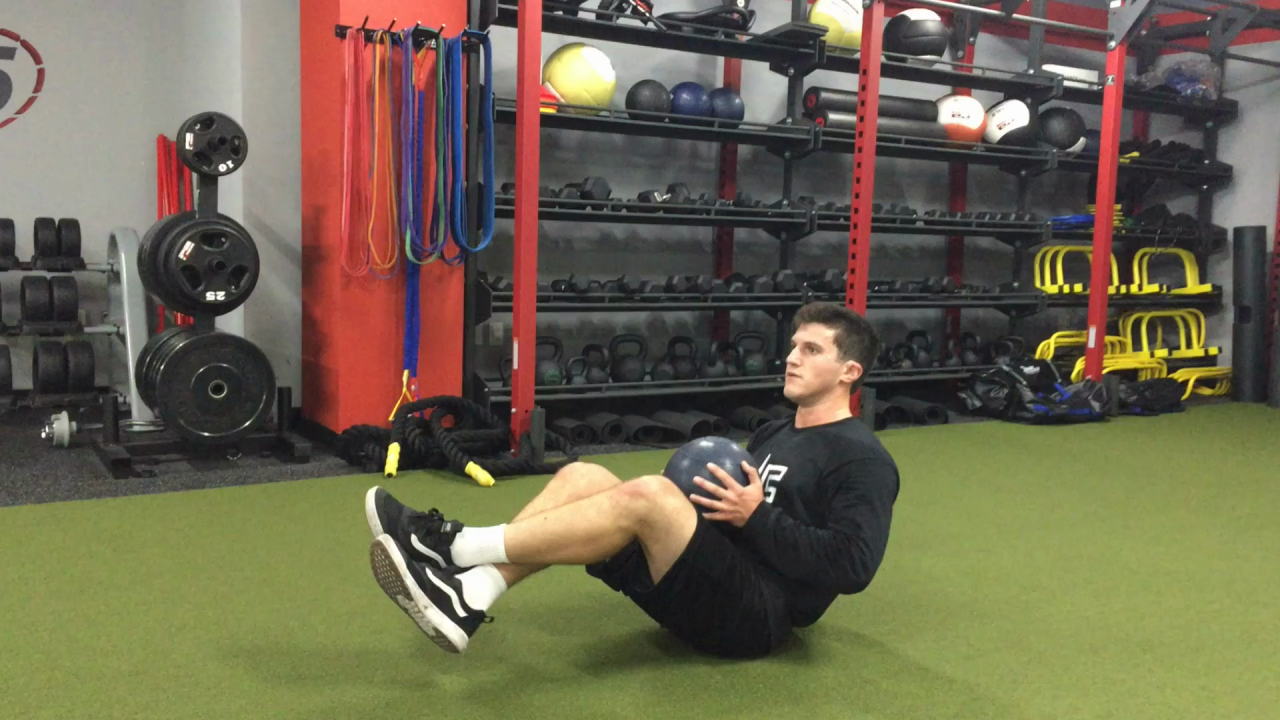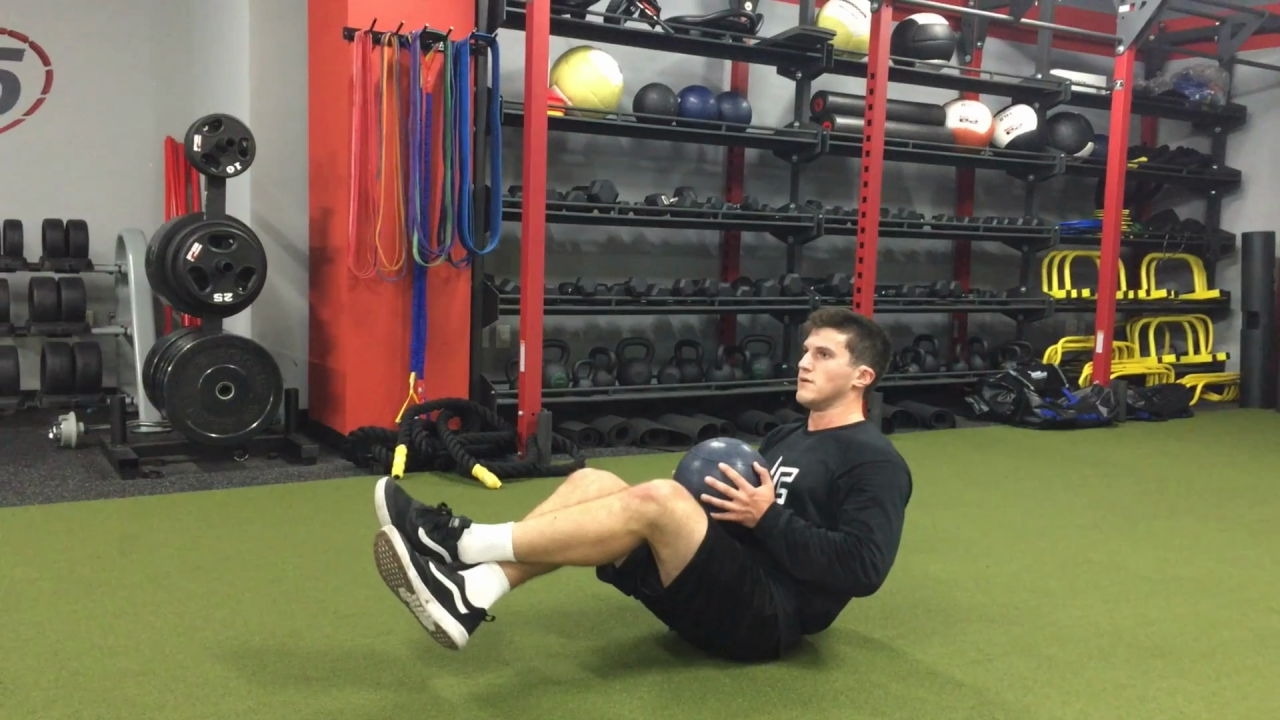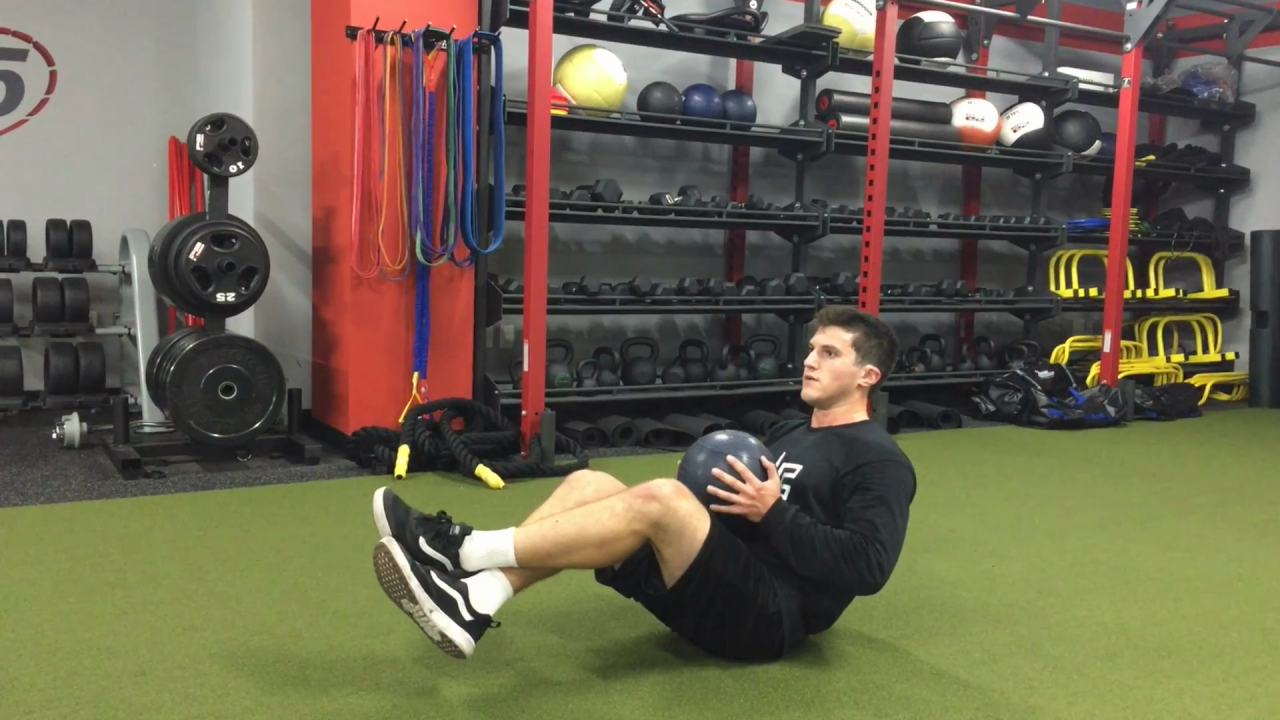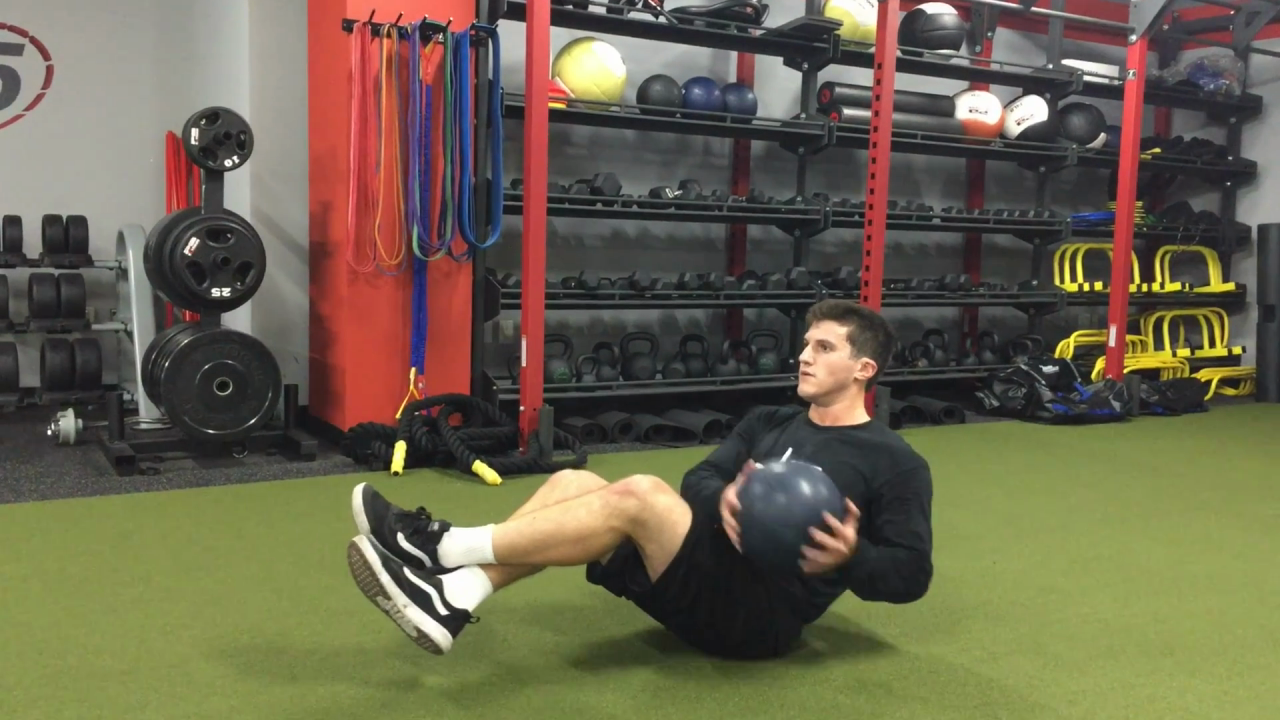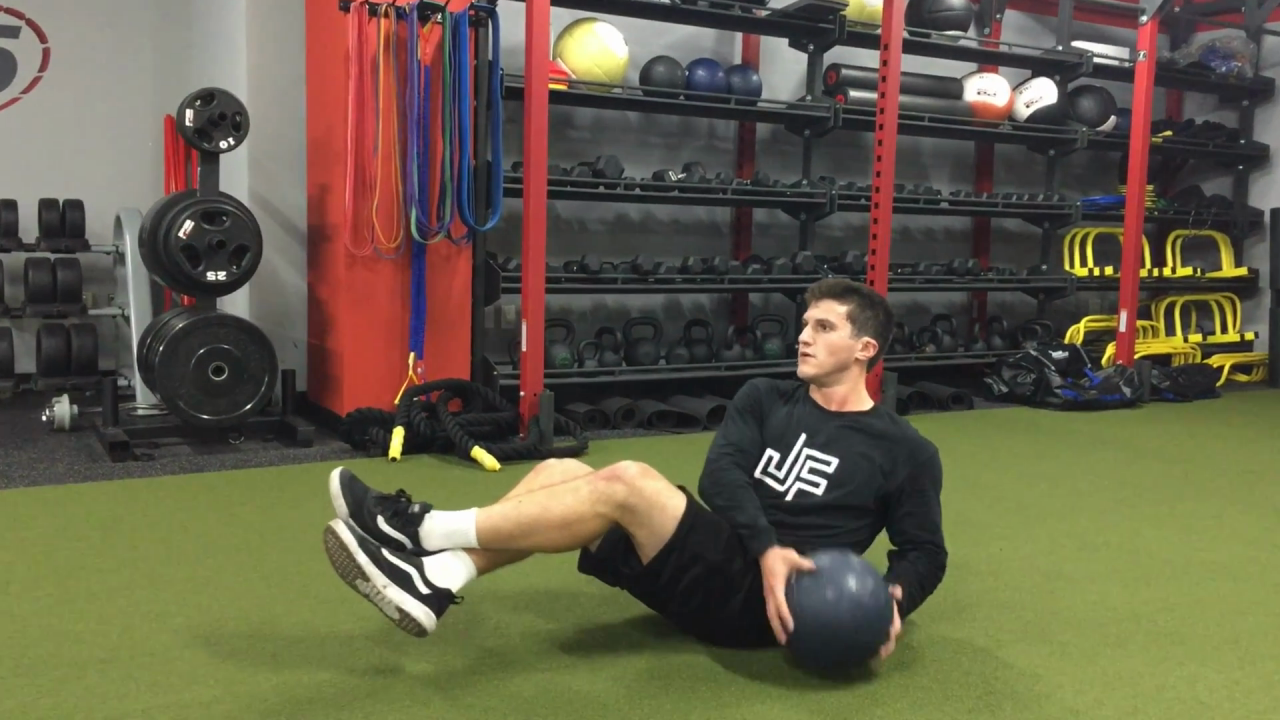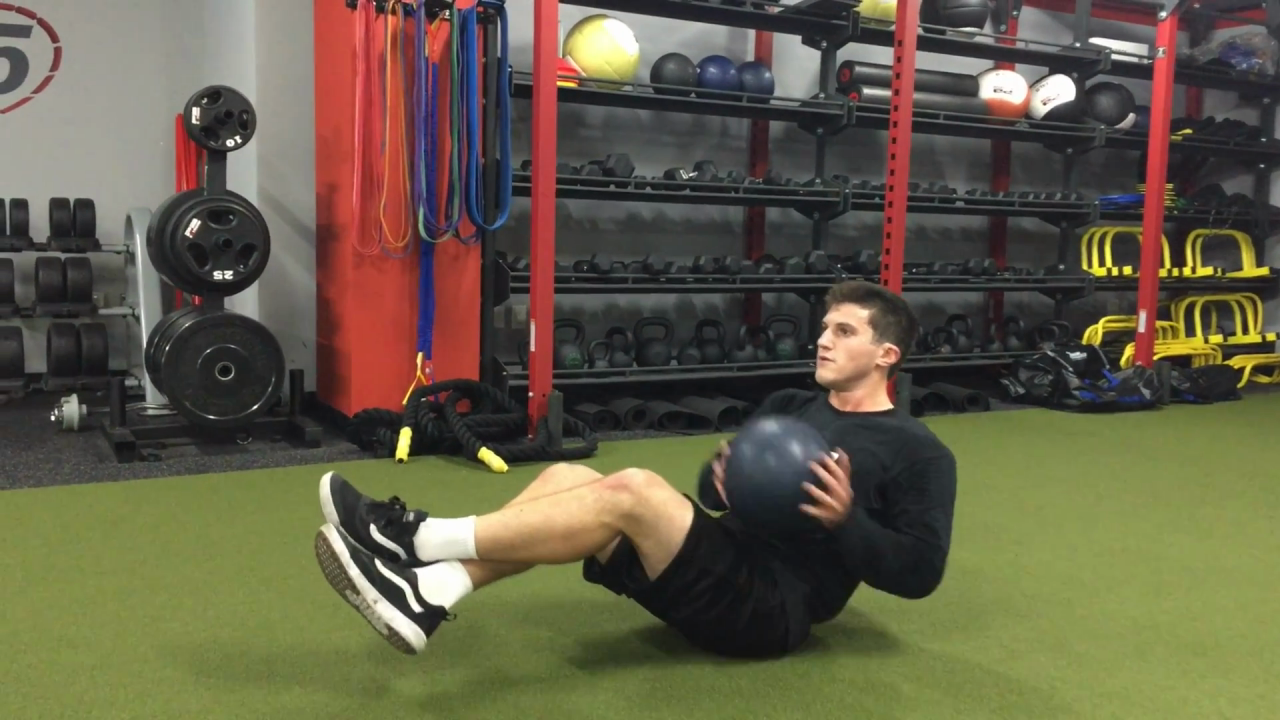
dt=0.4s
person 1, frame 1
left shoulder: (862, 460)
right shoulder: (775, 434)
left elbow: (851, 565)
left wrist: (757, 517)
right wrist: (703, 502)
left hip: (754, 612)
right hip: (709, 583)
left knee: (648, 494)
right knee: (581, 477)
left ankle: (462, 547)
right ankle: (466, 597)
person 1, frame 2
left shoulder: (874, 463)
right shoulder: (785, 438)
left elbow: (862, 568)
left wrist: (769, 518)
right wrist: (715, 504)
left hip: (765, 615)
right hip: (717, 588)
left knee: (658, 497)
right knee: (591, 483)
left ankle: (468, 541)
right ankle: (469, 594)
person 1, frame 3
left shoulder: (878, 461)
right shoulder: (786, 434)
left elbow: (865, 567)
left wrist: (774, 513)
right wrist: (711, 496)
left hip: (769, 615)
right hip: (717, 587)
left knee: (661, 497)
right knee: (587, 484)
left ankle: (469, 550)
right ankle: (473, 602)
person 1, frame 4
left shoulder: (894, 465)
right shoulder: (770, 423)
left elbow: (912, 570)
right elbow: (699, 479)
left wrist: (851, 560)
right wrist: (725, 499)
left hip: (760, 610)
right hip: (710, 574)
left knee: (642, 494)
right knee: (575, 482)
left ankle: (448, 547)
right ankle: (451, 600)
person 1, frame 5
left shoulder: (905, 452)
right shoulder: (764, 399)
left elbow: (925, 553)
right elbow: (722, 475)
left wrist: (891, 601)
right wrist: (766, 546)
left hip: (750, 596)
right hip: (705, 563)
left knee: (628, 480)
right knee: (562, 470)
left ankle: (432, 529)
right ankle: (432, 580)
person 1, frame 6
left shoulder: (917, 453)
right shoulder: (792, 408)
left elbow: (918, 570)
right elbow: (716, 487)
left wrist: (845, 518)
right wrist: (726, 474)
left hip: (770, 605)
right hip: (727, 567)
left knee: (635, 489)
right knee: (569, 477)
left ankle: (426, 539)
right ankle: (426, 595)
